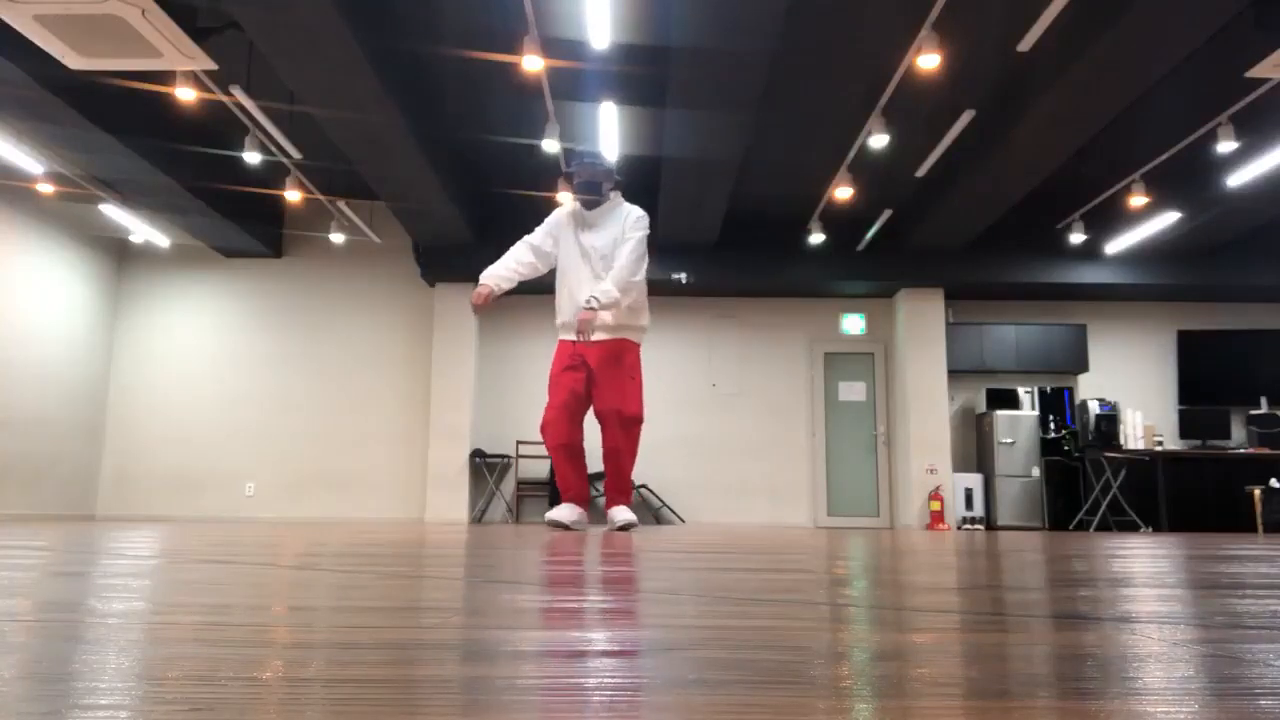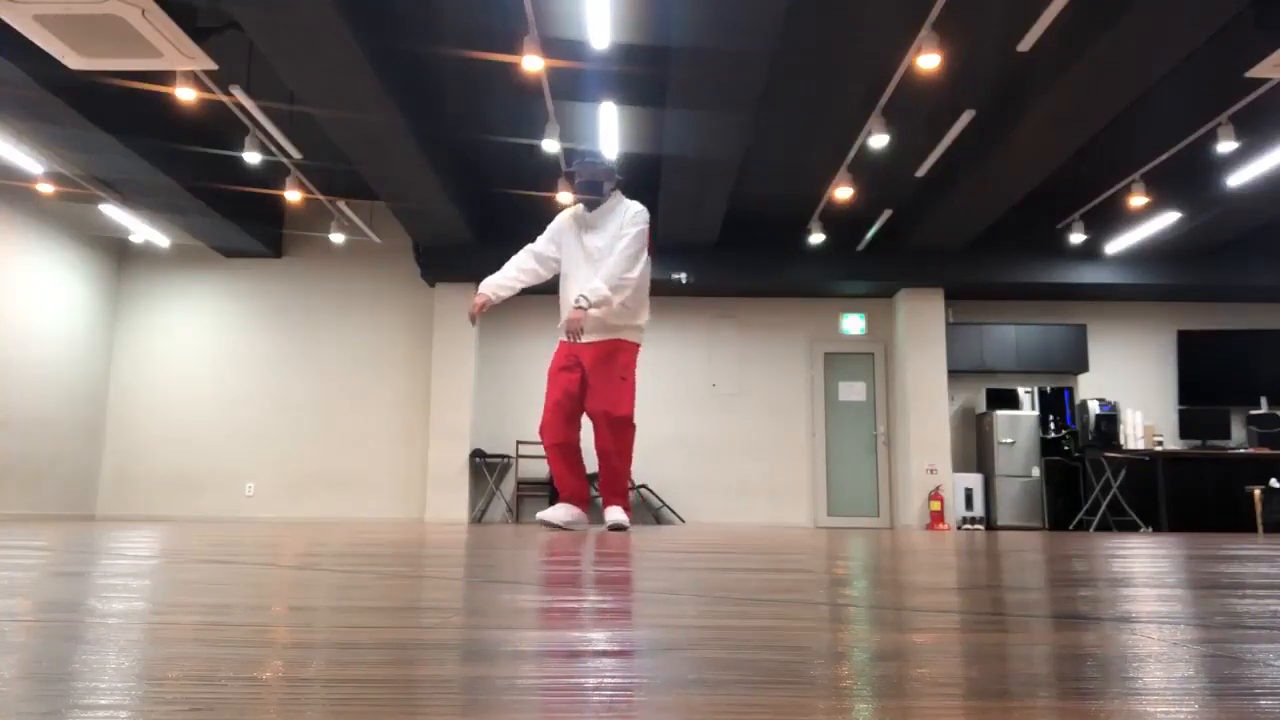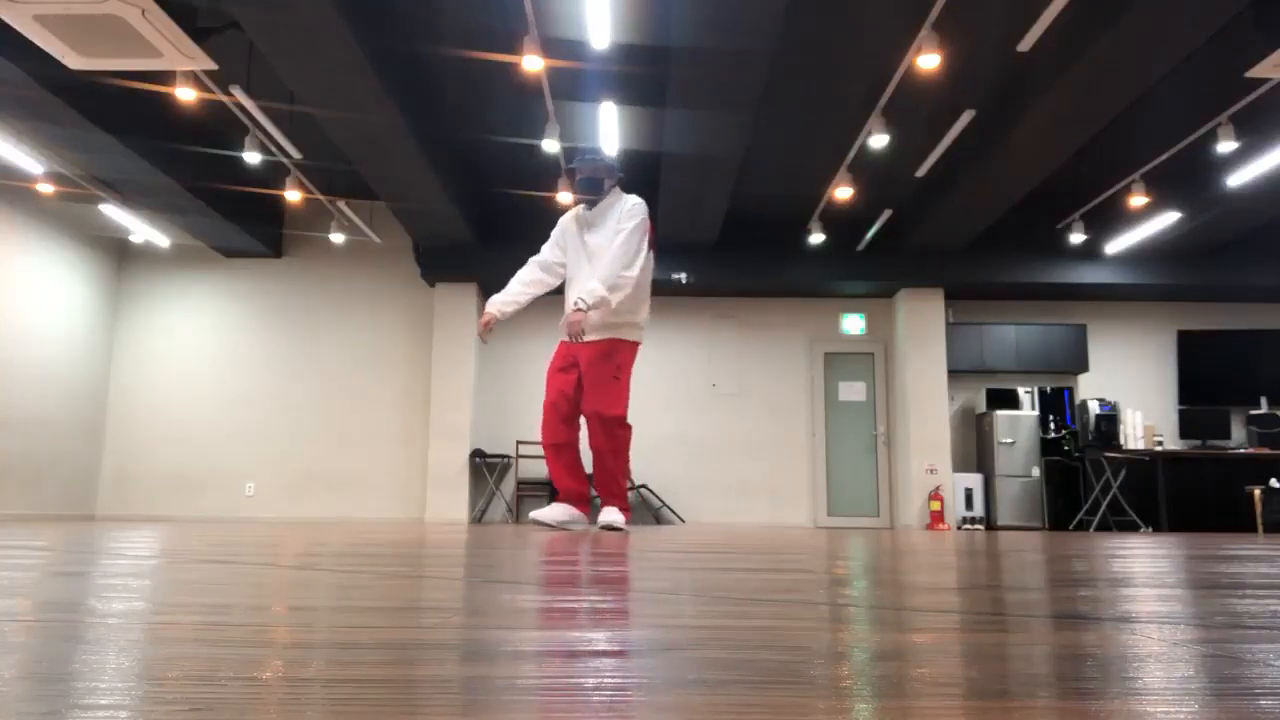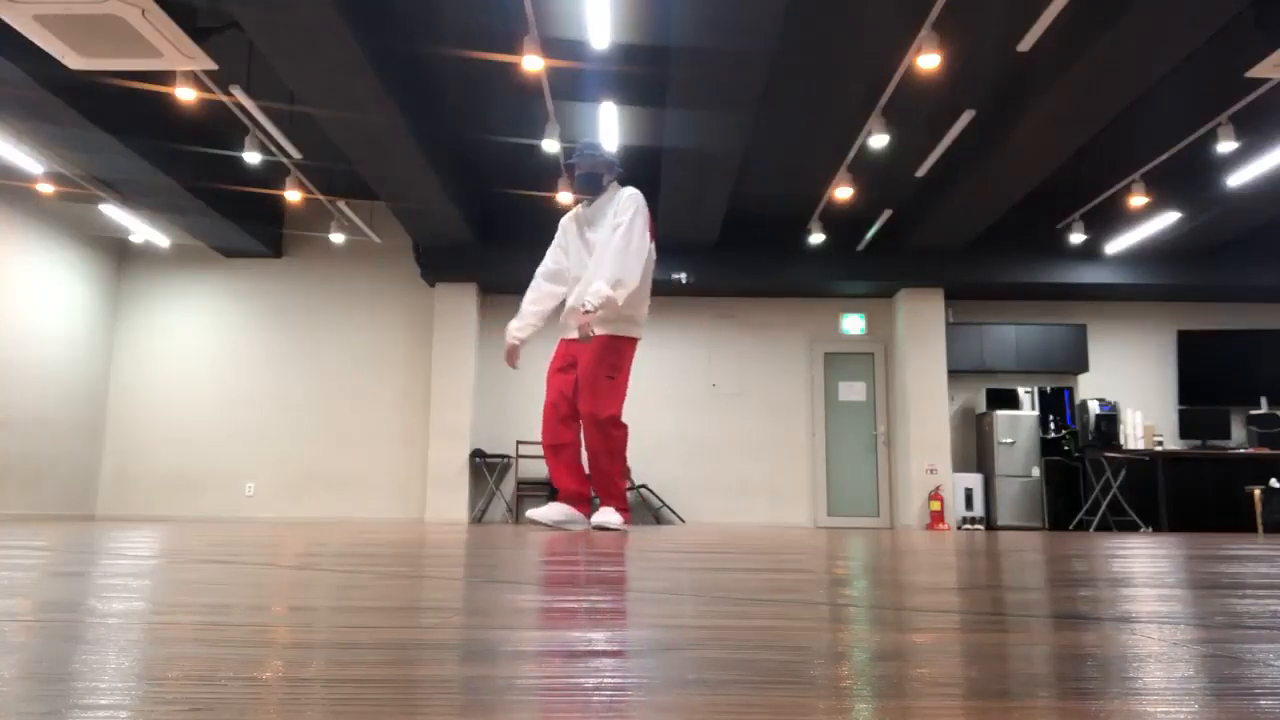
dt=0.2s
person 1, frame 1
left shoulder: (632, 217)
right shoulder: (563, 217)
left elbow: (627, 268)
right elbow: (530, 251)
left wrist: (594, 303)
right wrist: (492, 279)
left hip: (617, 334)
right hip: (571, 337)
left knee: (621, 415)
right knee: (559, 419)
left ankle: (618, 501)
right ankle: (574, 501)
person 1, frame 2
left shoulder: (633, 214)
right shoulder: (567, 221)
left elbow: (620, 268)
right elbow: (533, 259)
left wrist: (584, 302)
right wrist: (490, 289)
left hip: (616, 334)
right hip: (572, 338)
left knee: (612, 415)
right knee: (556, 420)
left ankle: (615, 502)
right ankle: (573, 502)
person 1, frame 3
left shoulder: (632, 209)
right shoulder: (570, 222)
left elbow: (617, 266)
right elbow: (541, 268)
left wrist: (583, 303)
right wrist: (498, 306)
left hip: (616, 332)
right hip: (573, 335)
left knee: (605, 415)
right knee: (556, 417)
left ankle: (614, 503)
right ankle: (571, 501)
person 1, frame 4
left shoulder: (629, 201)
right shoulder: (571, 221)
left elbow: (621, 262)
right elbow: (549, 279)
left wrist: (592, 305)
right wrist: (517, 331)
left hip: (614, 328)
right hip: (573, 332)
left knee: (599, 415)
right knee: (558, 417)
left ankle: (612, 505)
right ankle: (572, 502)
